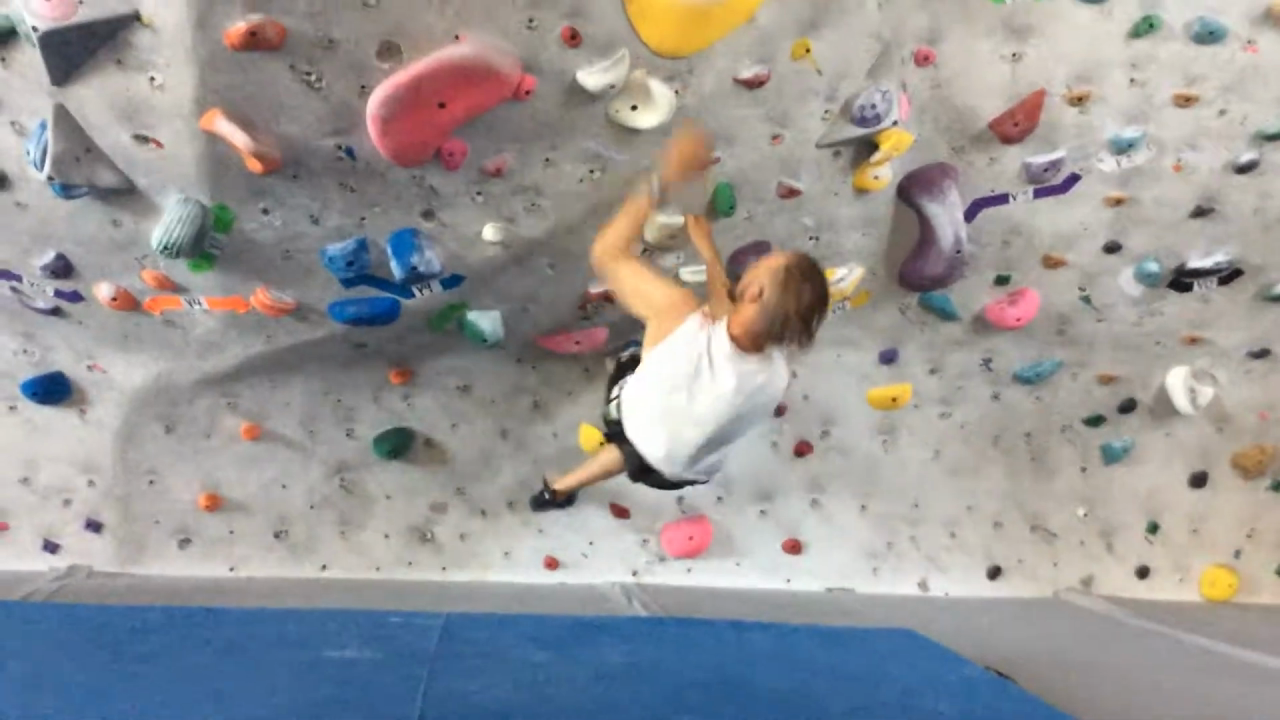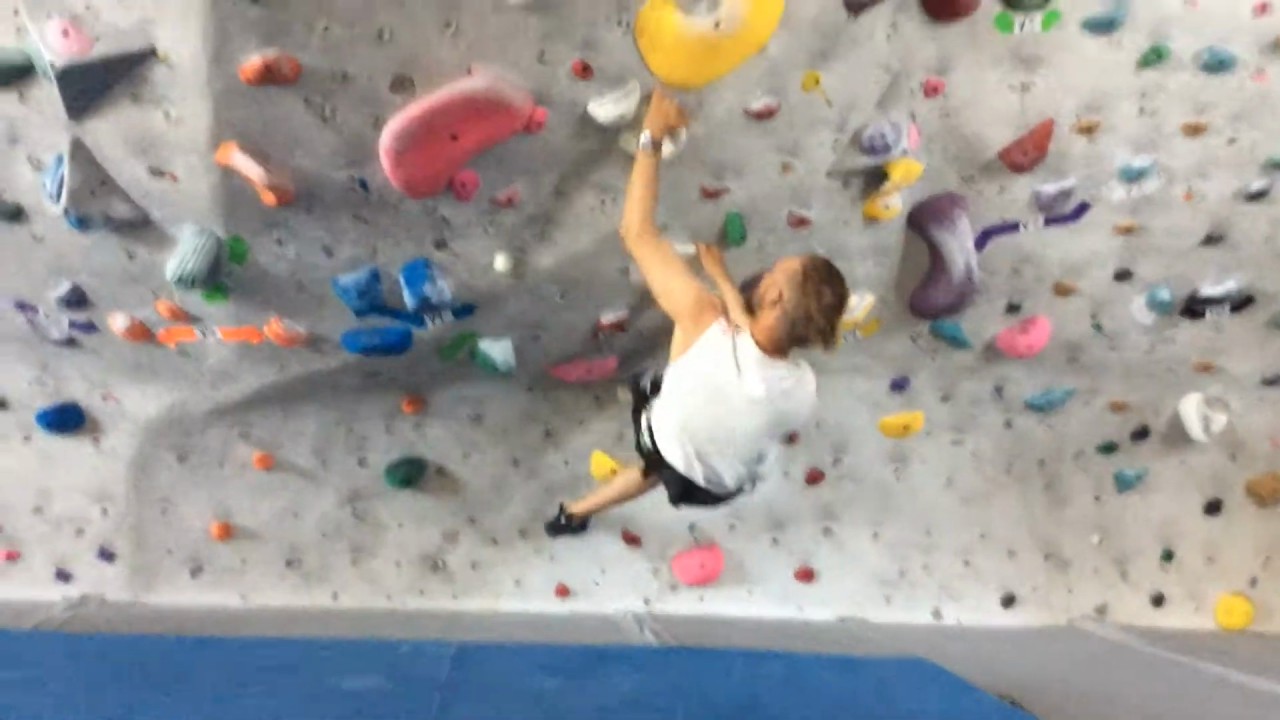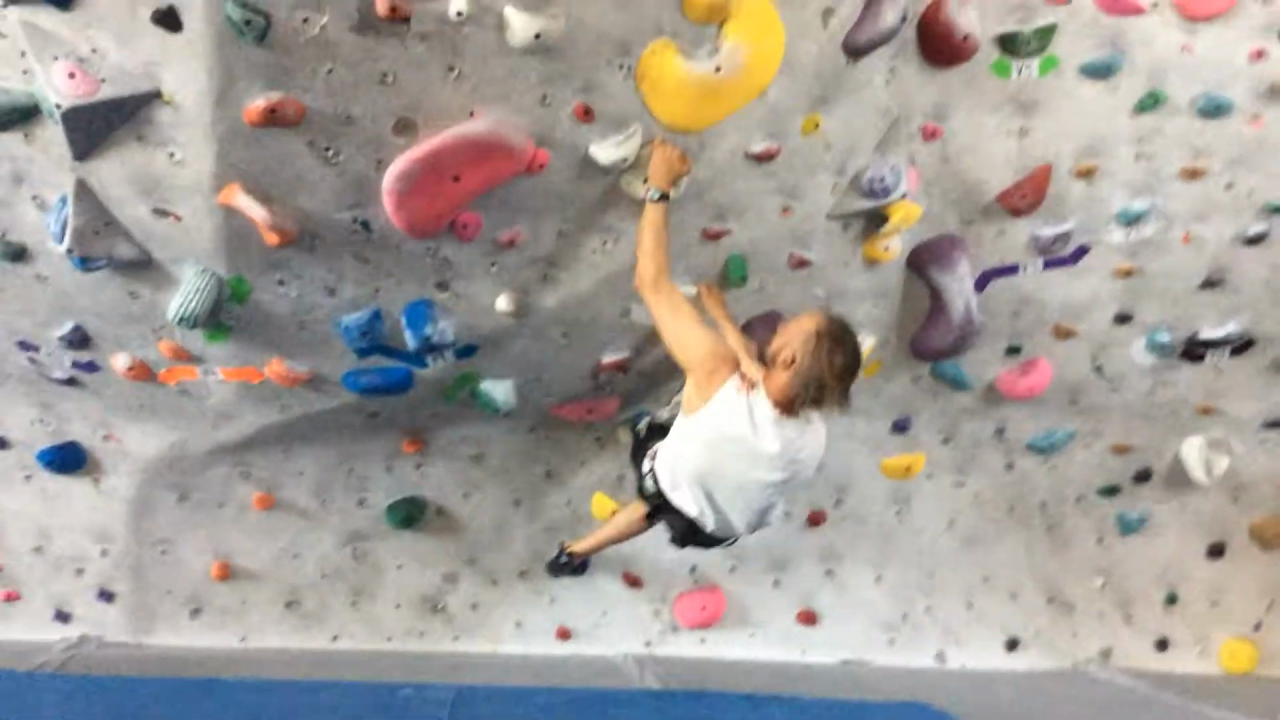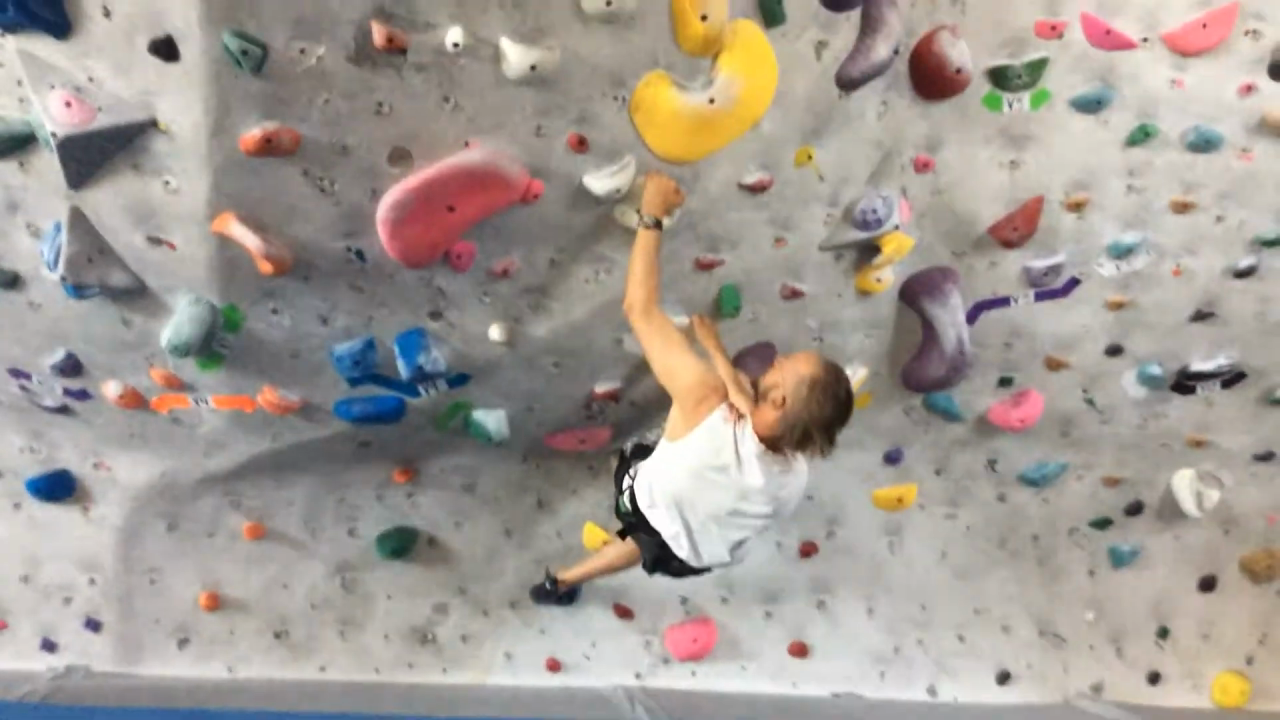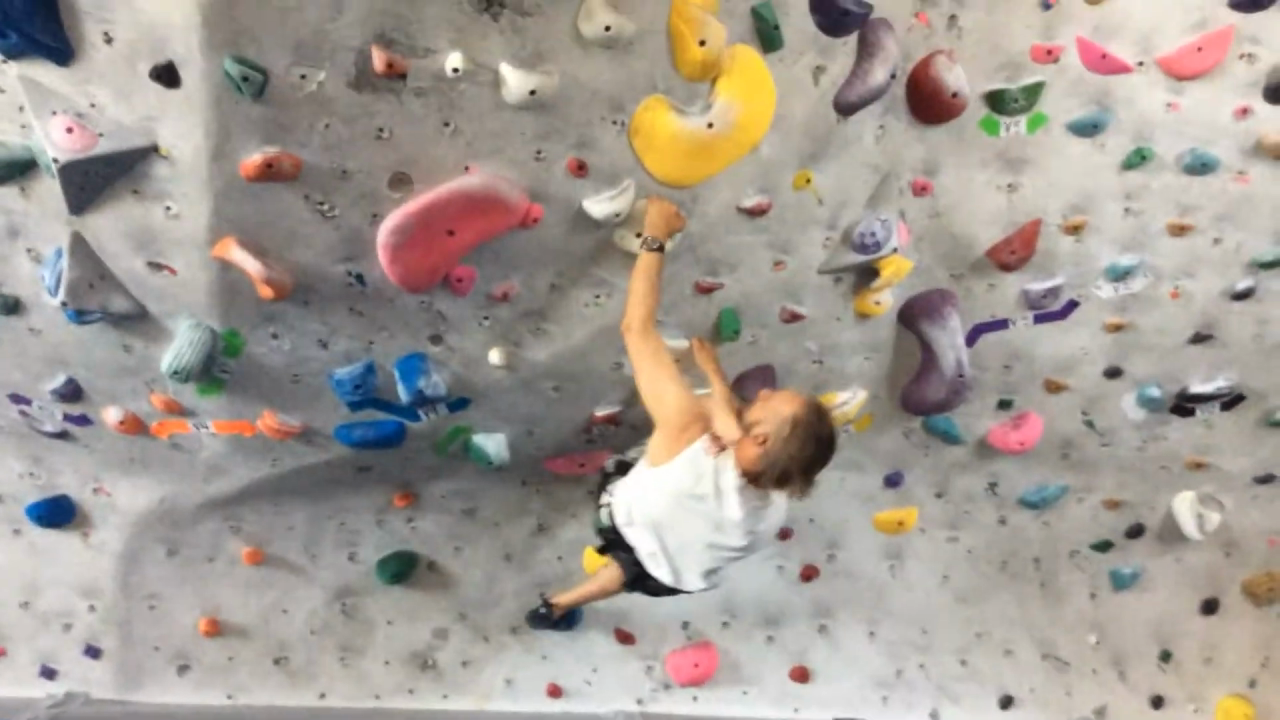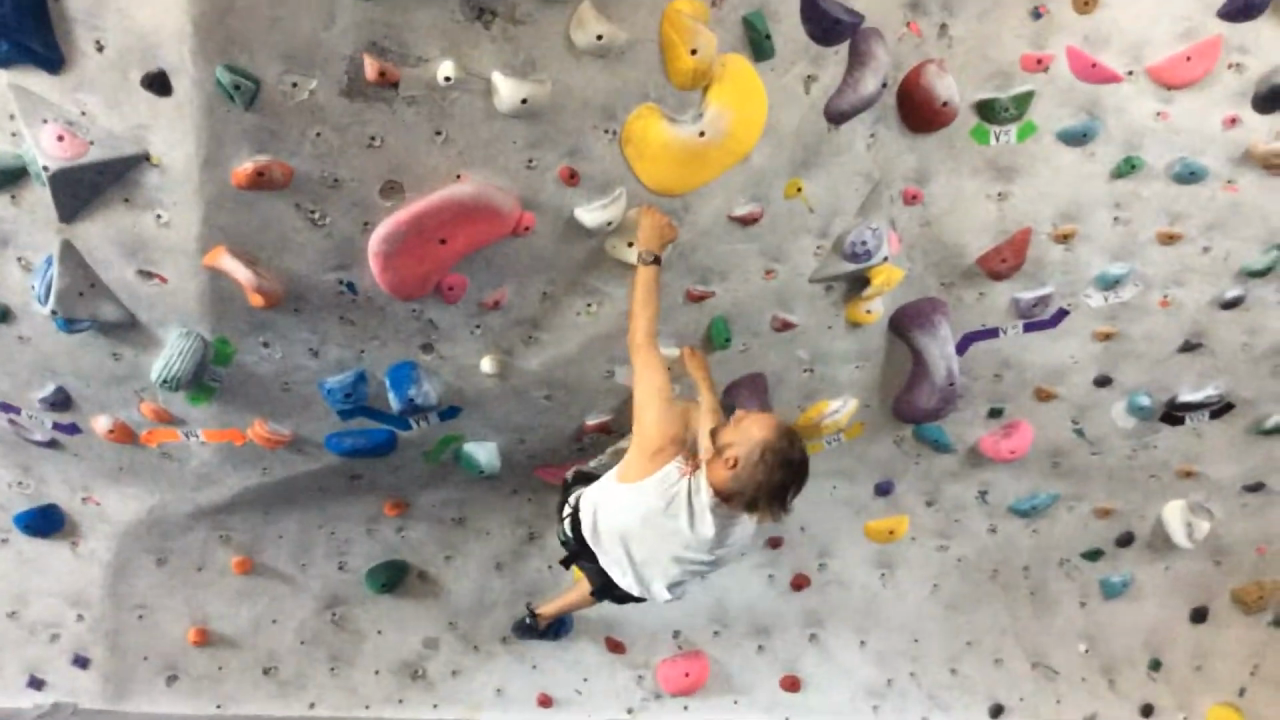
dt=0.2s
person 1, frame 1
left shoulder: (680, 318)
right shoulder: (775, 378)
left elbow: (606, 250)
left wrist: (663, 179)
right wrist: (708, 249)
left hip: (636, 436)
right hip: (685, 472)
right ankle: (563, 488)
person 1, frame 2
left shoulder: (704, 324)
right shoulder: (802, 390)
left elbow: (636, 231)
left wrist: (651, 137)
right wrist: (720, 275)
left hip: (665, 452)
right hip: (720, 488)
right ankle: (576, 513)
person 1, frame 3
left shoulder: (718, 378)
right shoulder: (811, 441)
left elbow: (651, 281)
left wrist: (658, 187)
right wrist: (721, 316)
left hip: (664, 482)
right hip: (722, 530)
right ankle: (577, 552)
person 1, frame 4
left shoulder: (705, 406)
right shoulder: (793, 480)
left elbow: (639, 307)
left wrist: (651, 216)
right wrist: (713, 346)
left hip: (644, 501)
right hip: (692, 556)
right ankle: (565, 581)
person 1, frame 5
left shoulder: (689, 435)
right shoulder: (772, 512)
left elbow: (637, 328)
right elbow: (734, 430)
left wrist: (653, 239)
right wrist: (713, 372)
left hip: (623, 515)
right hip: (671, 575)
right ankle: (560, 606)
person 1, frame 6
left shoulder: (663, 456)
right shoulder: (741, 530)
left elbow: (642, 343)
right elbow: (712, 434)
left wrist: (650, 253)
right wrist: (703, 381)
left hip: (584, 522)
right hip: (634, 579)
right ankle: (544, 617)
